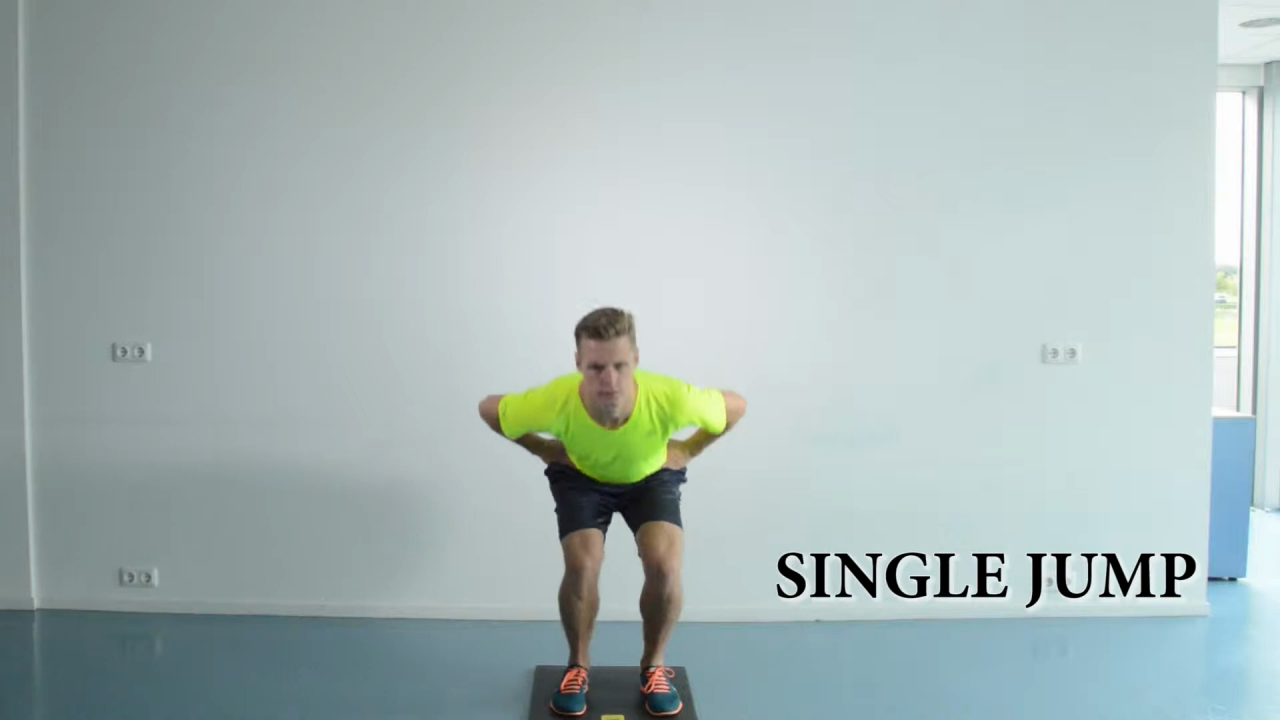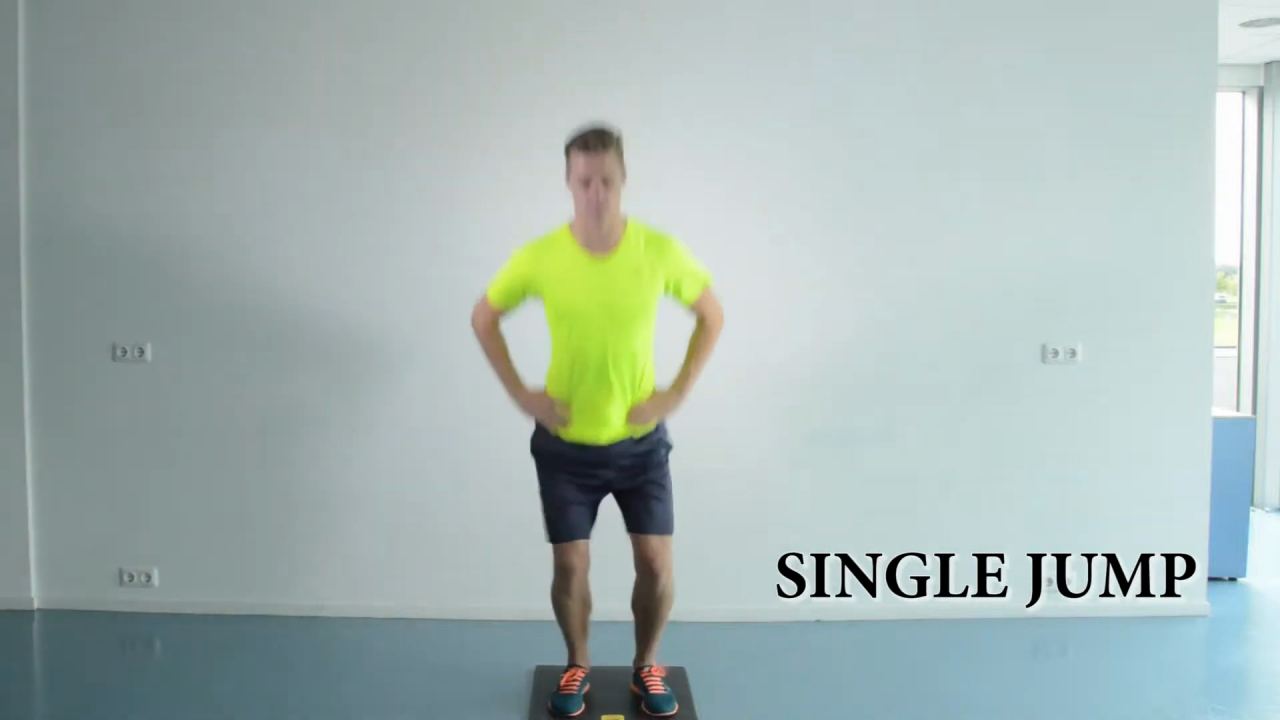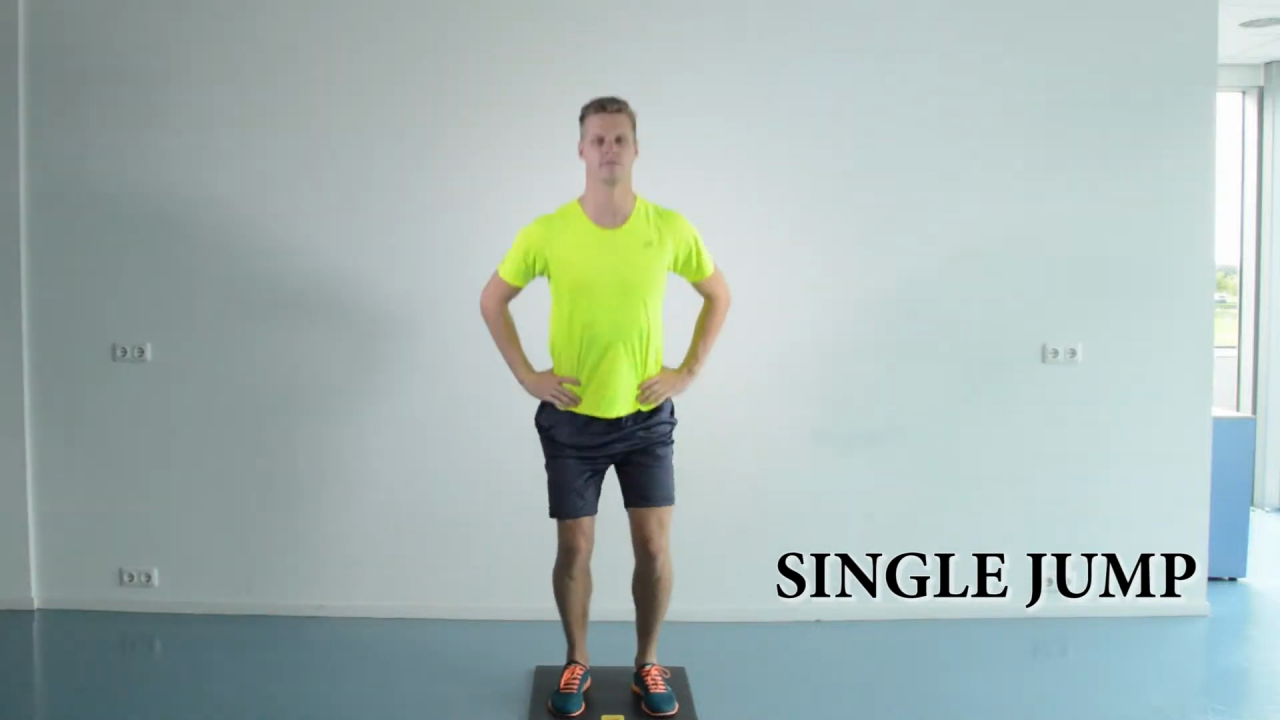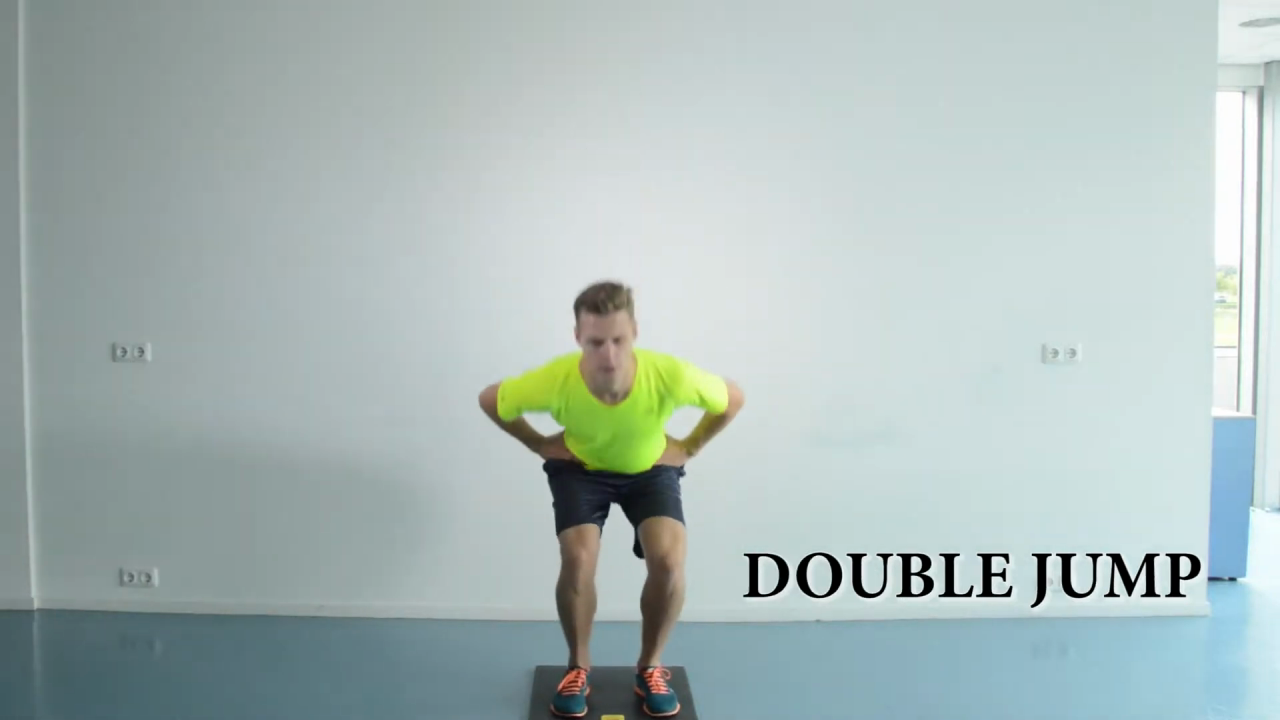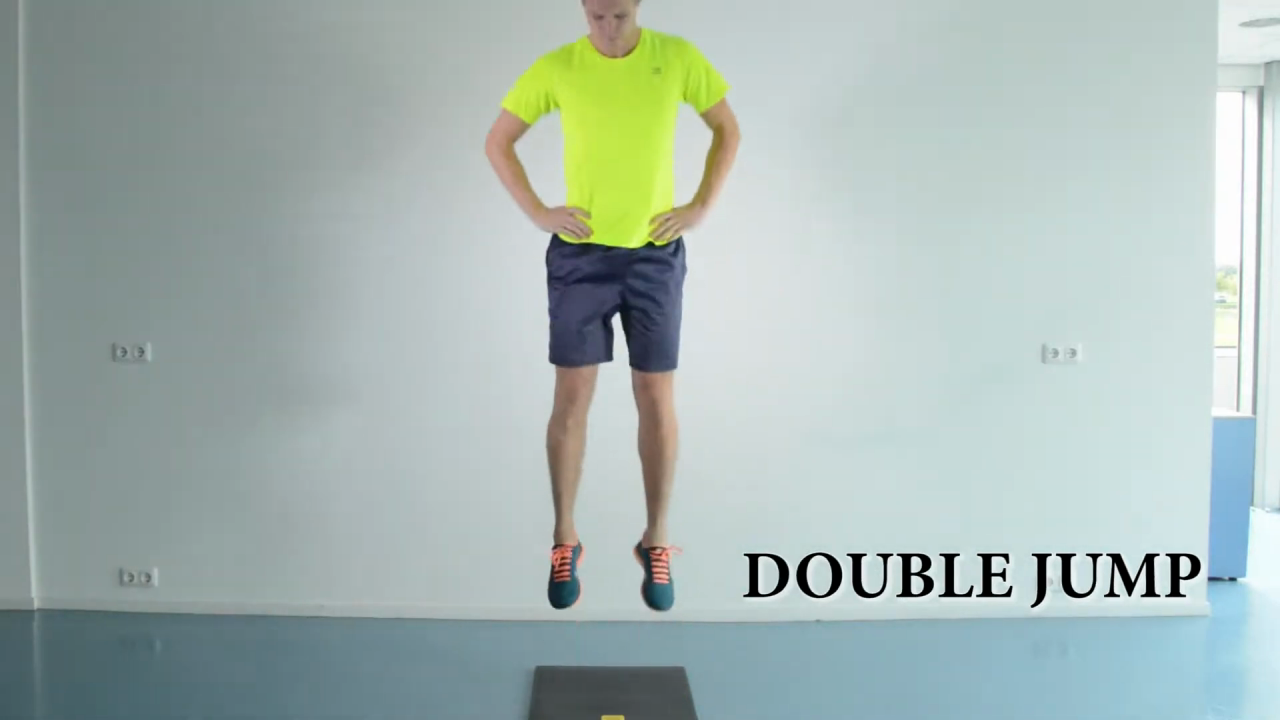
dt=1s
person 1, frame 1
left shoulder: (670, 398)
right shoulder: (554, 402)
left elbow: (735, 405)
right elbow: (489, 408)
left wrist: (688, 450)
right wrist: (542, 449)
left hip: (651, 476)
right hip: (582, 477)
left knee: (664, 565)
right knee: (582, 565)
left ankle: (653, 667)
right ankle: (577, 666)
person 1, frame 2
left shoulder: (659, 251)
right shoulder: (538, 258)
left elbow: (712, 314)
right elbow: (483, 318)
left wrist: (678, 392)
right wrist: (521, 394)
left hip: (638, 437)
right hip: (565, 438)
left knee: (656, 565)
right knee: (570, 567)
left ankle: (647, 668)
right ankle: (576, 666)
person 1, frame 3
left shoulder: (670, 228)
right shoulder: (547, 232)
left elbow: (718, 295)
right elbow: (492, 300)
left wrist: (688, 371)
right wrist: (527, 376)
left hip: (645, 415)
right hip: (571, 417)
left knee: (653, 547)
right knee: (575, 546)
left ankle: (647, 664)
right ankle: (576, 663)
person 1, frame 4
left shoulder: (671, 375)
right shoulder: (554, 381)
left elbow: (733, 399)
right elbow: (490, 401)
left wrist: (689, 447)
right wrist: (539, 444)
left hip: (650, 469)
right hip: (580, 468)
left knee: (668, 560)
right knee: (579, 558)
left ankle: (650, 666)
right ankle: (577, 666)
person 1, frame 5
left shoulder: (677, 57)
right shoulder: (556, 67)
left elbow: (728, 130)
right elbow: (498, 140)
left wrist: (701, 205)
right wrist: (538, 212)
left hip: (655, 255)
right hip: (579, 255)
left knee: (655, 398)
right knee: (572, 395)
left ankle: (657, 543)
right ankle: (564, 541)
